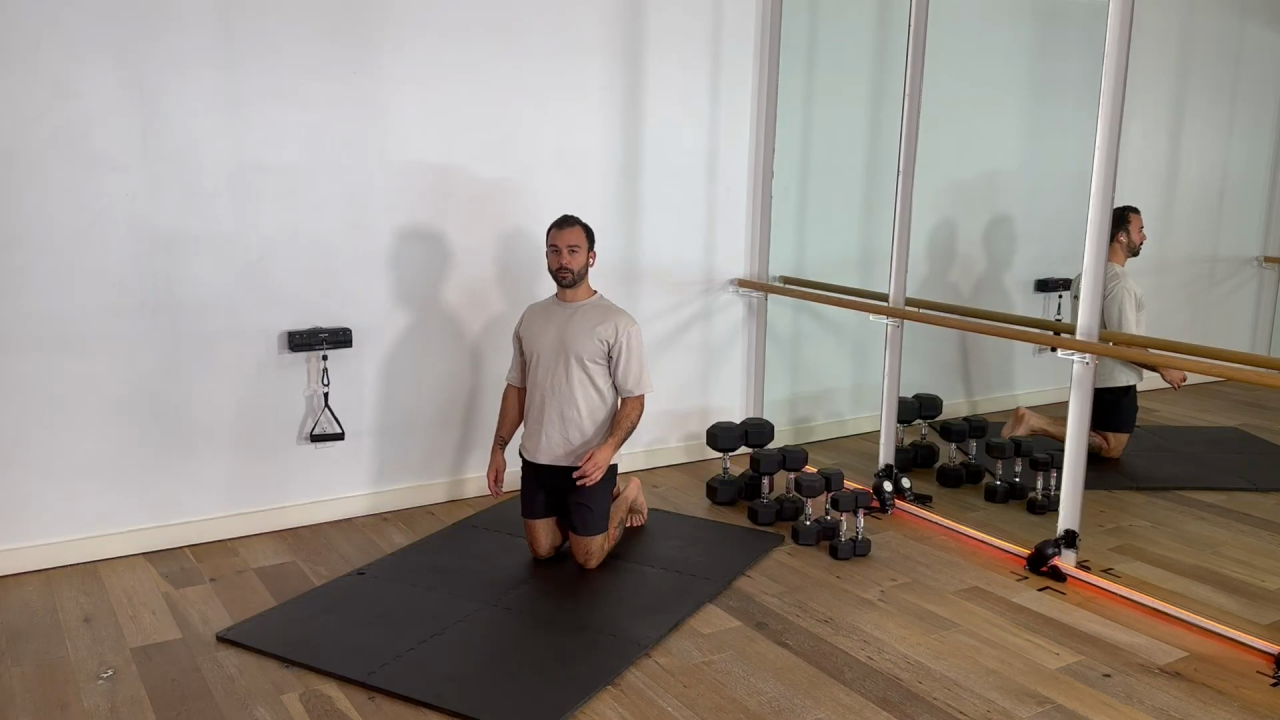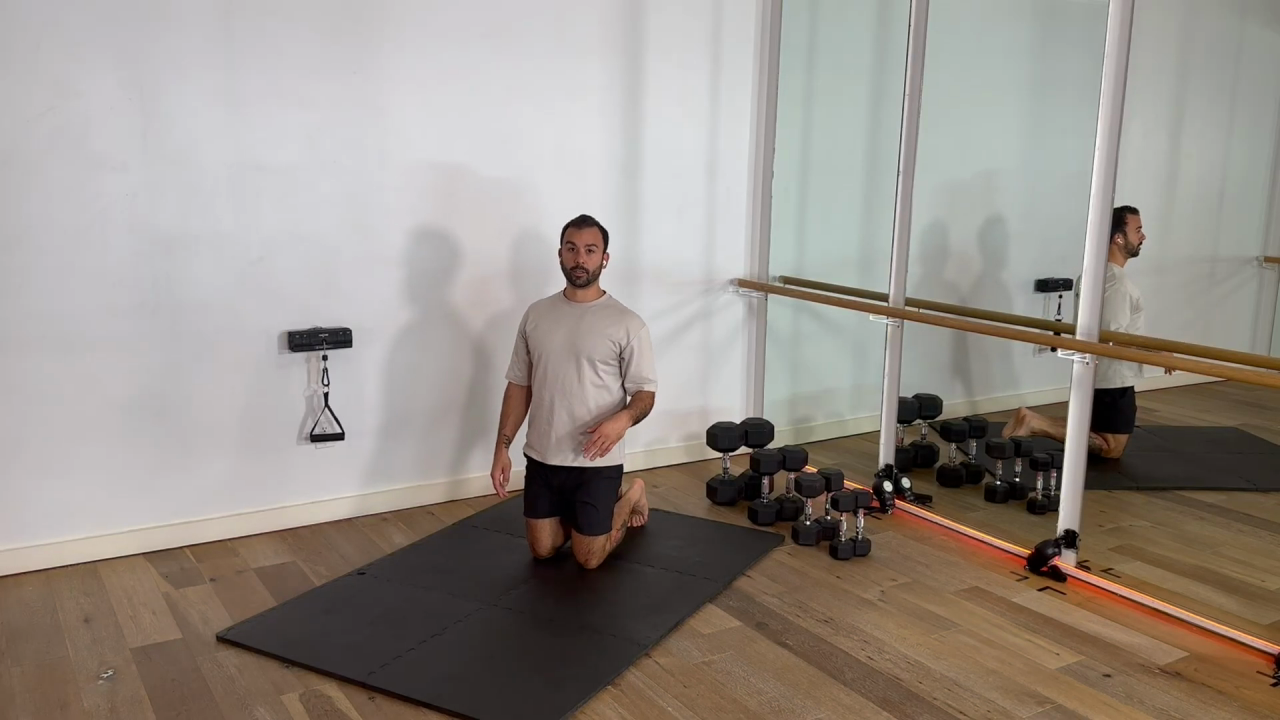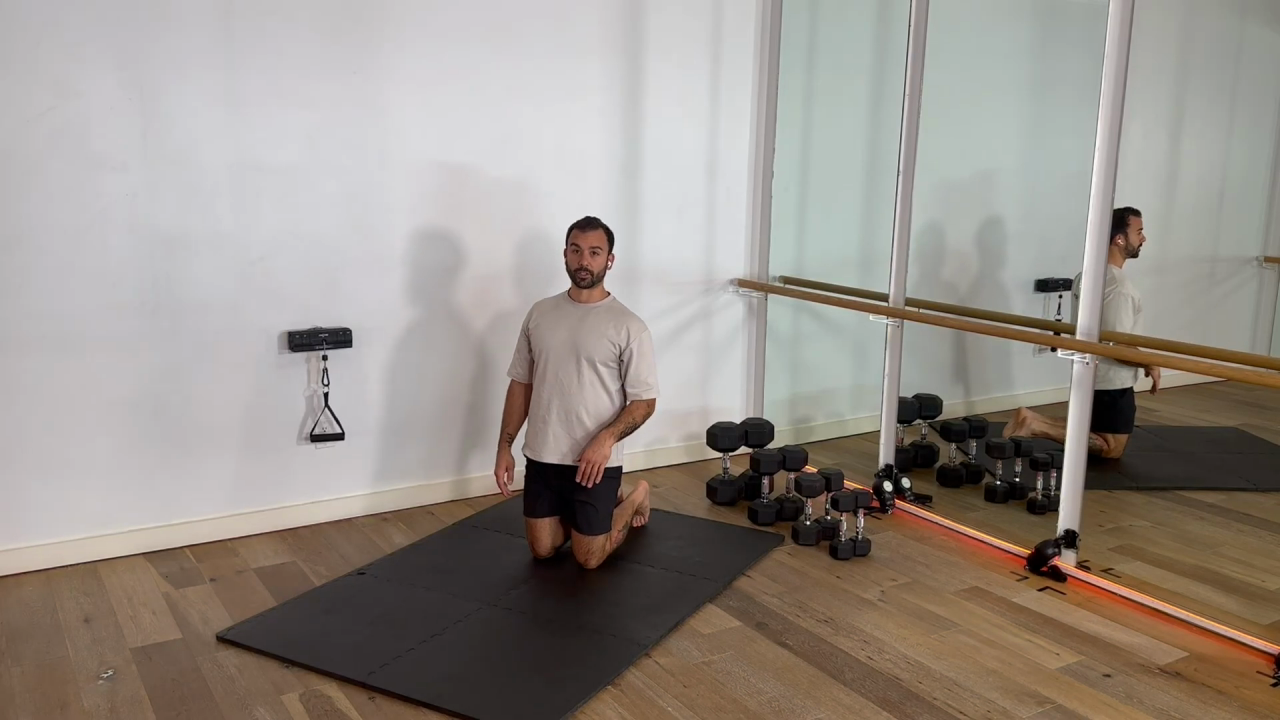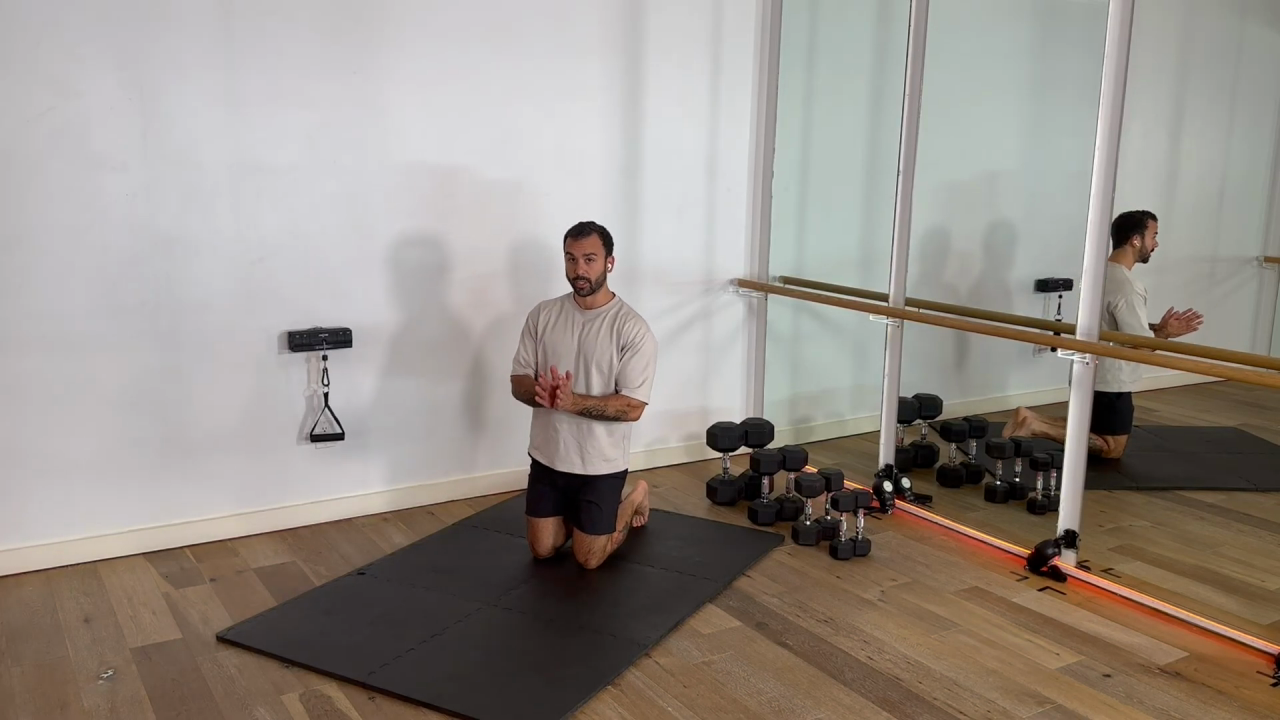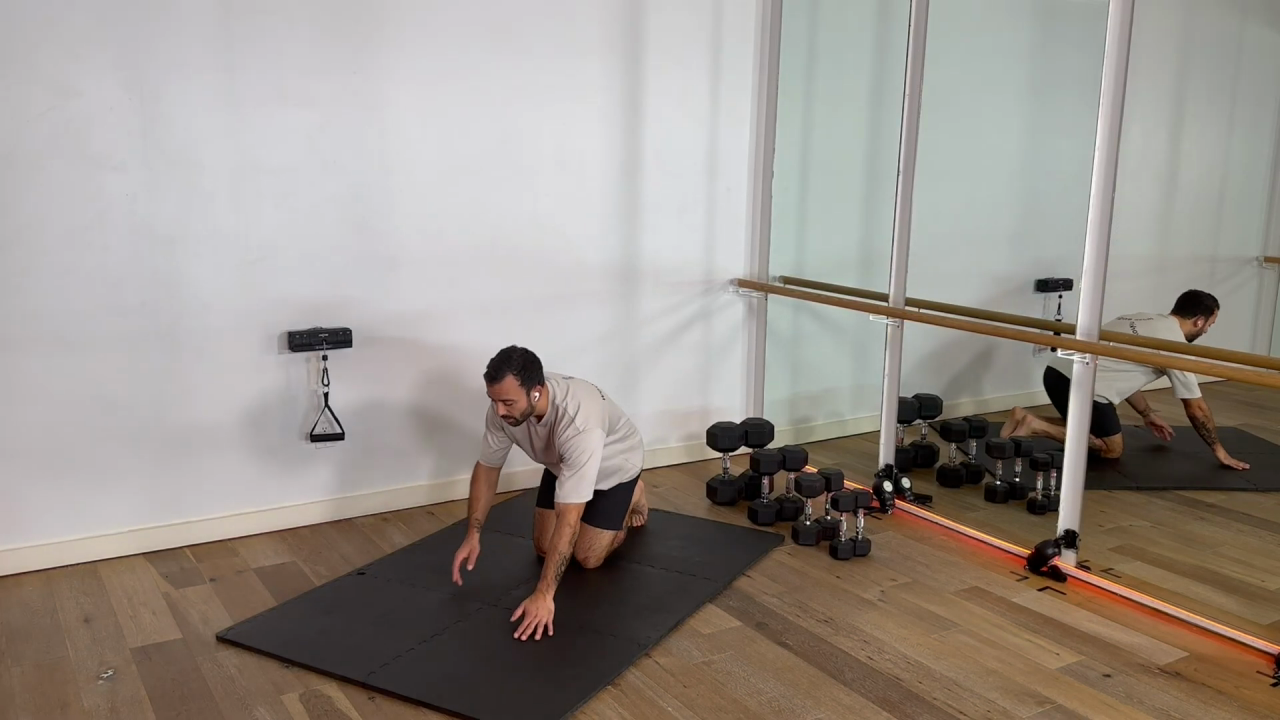
dt=1s
person 1, frame 1
left shoulder: (617, 323)
right shoulder: (531, 317)
left elbow: (634, 398)
right elbow: (516, 389)
left wrist: (608, 448)
right wrist: (498, 449)
left hip: (588, 462)
right hip: (537, 459)
left knee: (587, 558)
right knee: (542, 550)
left ankle: (627, 494)
right ankle: (606, 499)
person 1, frame 2
left shoulder: (626, 323)
right shoulder: (536, 314)
left elbow: (645, 392)
right elbow: (519, 386)
left wrist: (624, 417)
right wrist: (502, 447)
left hip: (596, 462)
right hip: (542, 458)
left knee: (588, 558)
right knee: (542, 550)
left ankle: (631, 496)
person 1, frame 3
left shoulder: (628, 326)
right shoulder: (540, 313)
left elbow: (644, 400)
right elbow: (521, 384)
left wrist: (607, 438)
right wrist: (505, 446)
left hip: (595, 460)
right hip: (542, 456)
left knee: (588, 558)
right knee: (542, 549)
left ankle: (634, 498)
right ankle: (607, 504)
person 1, frame 4
left shoulder: (633, 329)
right shoulder: (543, 314)
left elbow: (632, 407)
right elbow: (518, 383)
left wrist: (572, 402)
right wrist: (538, 392)
left hip: (599, 464)
right hip: (547, 457)
left knee: (588, 558)
right knee: (543, 550)
left ankle: (635, 499)
right ankle: (585, 511)
person 1, frame 5
left shoulder: (579, 424)
right shoulder: (504, 408)
left elbow: (569, 519)
right elbow: (487, 467)
left wrist: (543, 594)
right wrist: (473, 534)
left hip: (614, 468)
right hip: (561, 468)
left knee: (587, 556)
right knee: (544, 546)
left ankle: (631, 497)
person 2, frame 1
right shoulder: (1120, 283)
right wrist: (1164, 369)
left hip: (1091, 374)
right hip: (1113, 379)
left knee: (1096, 435)
right knee: (1110, 448)
left ankle: (1033, 421)
right ankle: (1037, 424)
person 2, frame 2
right shoulder: (1116, 282)
left hip: (1093, 376)
right hip: (1113, 380)
left knee: (1100, 438)
right knee: (1111, 449)
left ankle: (1035, 421)
right ankle: (1037, 424)
person 2, frame 3
right shoulder: (1117, 286)
right wrist: (1150, 365)
right hip: (1112, 382)
left knee: (1096, 434)
right knee: (1110, 449)
left ankle: (1033, 422)
right ankle: (1037, 426)
person 2, frame 4
left shoulder: (1102, 273)
right shoulder: (1126, 287)
left wrist: (1161, 328)
right wrist: (1166, 333)
right hip: (1109, 384)
left knee: (1093, 432)
right knee: (1111, 449)
left ankle: (1032, 419)
right ankle: (1036, 427)
person 2, frame 5
left shoulder: (1144, 320)
right shoulder: (1175, 345)
right elbow: (1196, 408)
left wrist: (1148, 415)
right wrist: (1218, 449)
left hip: (1058, 372)
left knee: (1090, 432)
right knee: (1111, 448)
left ankle: (1028, 418)
right ankle: (1037, 425)
